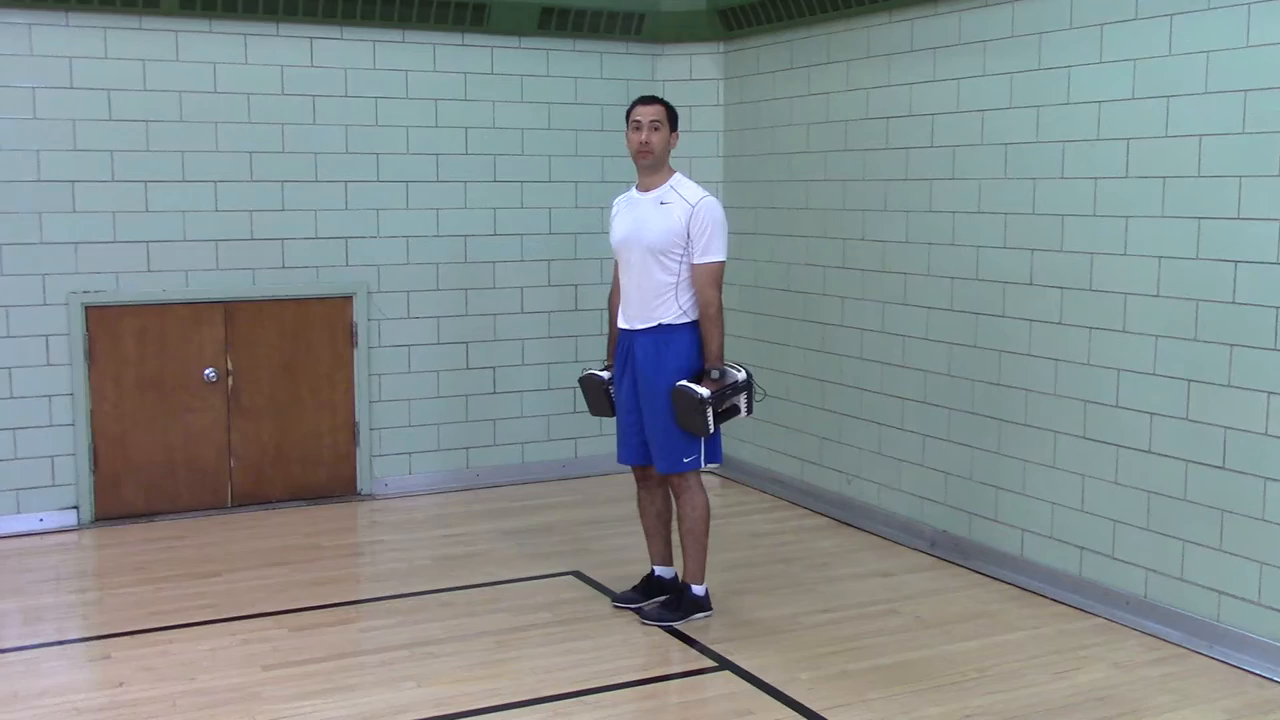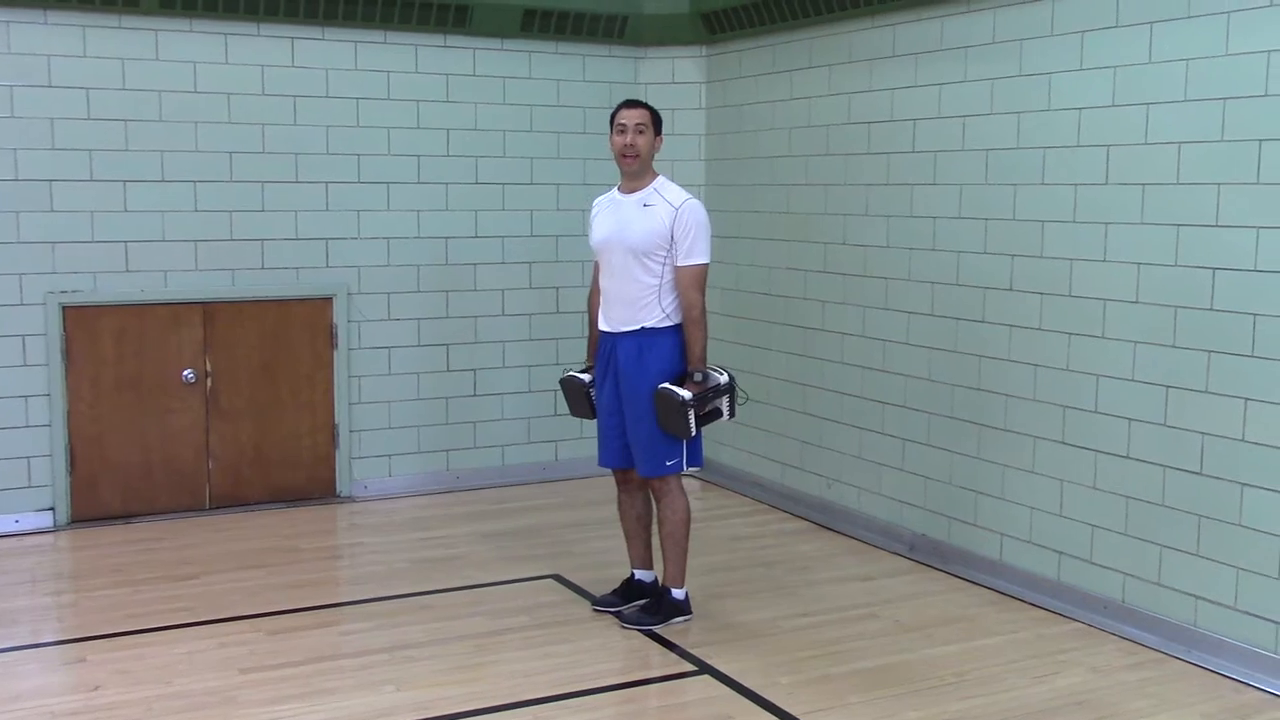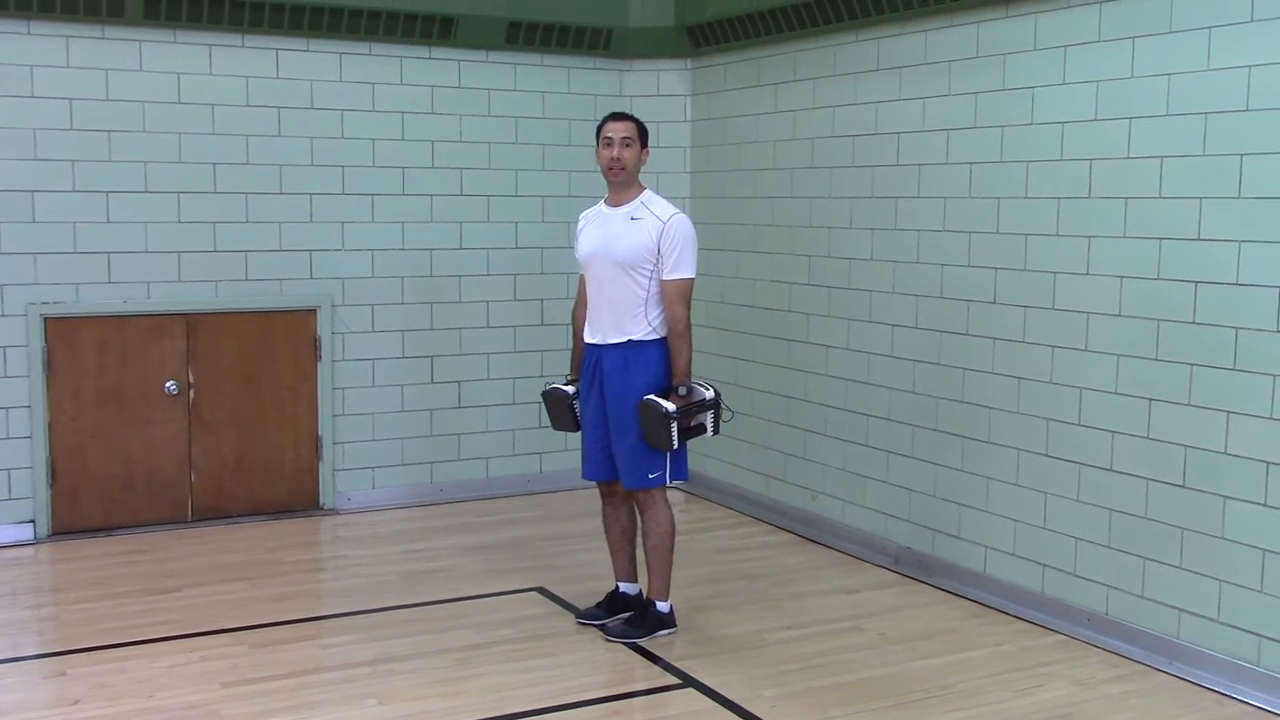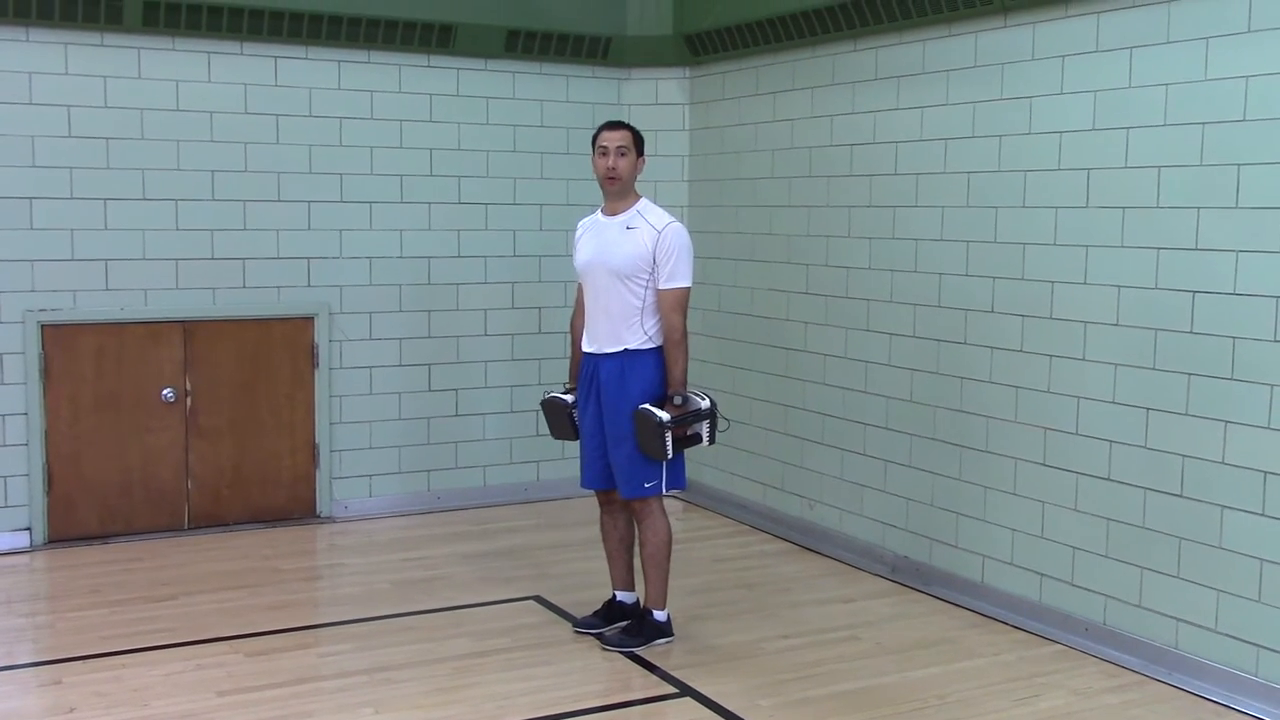
dt=0.5s
person 1, frame 1
left shoulder: (697, 205)
right shoulder: (622, 207)
left elbow: (709, 297)
left wrist: (713, 371)
right wrist: (611, 356)
left hip: (674, 347)
right hip: (632, 348)
left knee: (681, 473)
right knee: (645, 470)
left ankle: (695, 590)
right ankle: (661, 575)
person 1, frame 2
left shoulder: (680, 208)
right shoulder: (601, 208)
left elbow: (692, 299)
left wrist: (696, 374)
right wrist: (591, 358)
left hip: (656, 349)
right hip: (612, 349)
left knee: (662, 476)
right knee: (625, 473)
left ankle: (674, 593)
right ankle: (641, 578)
person 1, frame 3
left shoulder: (667, 222)
right shoulder: (588, 222)
left elbow: (678, 314)
left wrist: (681, 388)
right wrist: (575, 371)
left hip: (642, 363)
right hip: (597, 363)
left knee: (647, 490)
right knee: (610, 486)
left ankle: (659, 607)
right ankle: (625, 591)
person 1, frame 4
left shoulder: (663, 230)
right shoulder: (585, 230)
left elbow: (674, 323)
left wrist: (676, 397)
right wrist: (574, 379)
left hip: (638, 372)
right hip: (594, 371)
left knee: (644, 499)
right knee: (608, 496)
left ankle: (656, 616)
right ankle: (622, 600)
